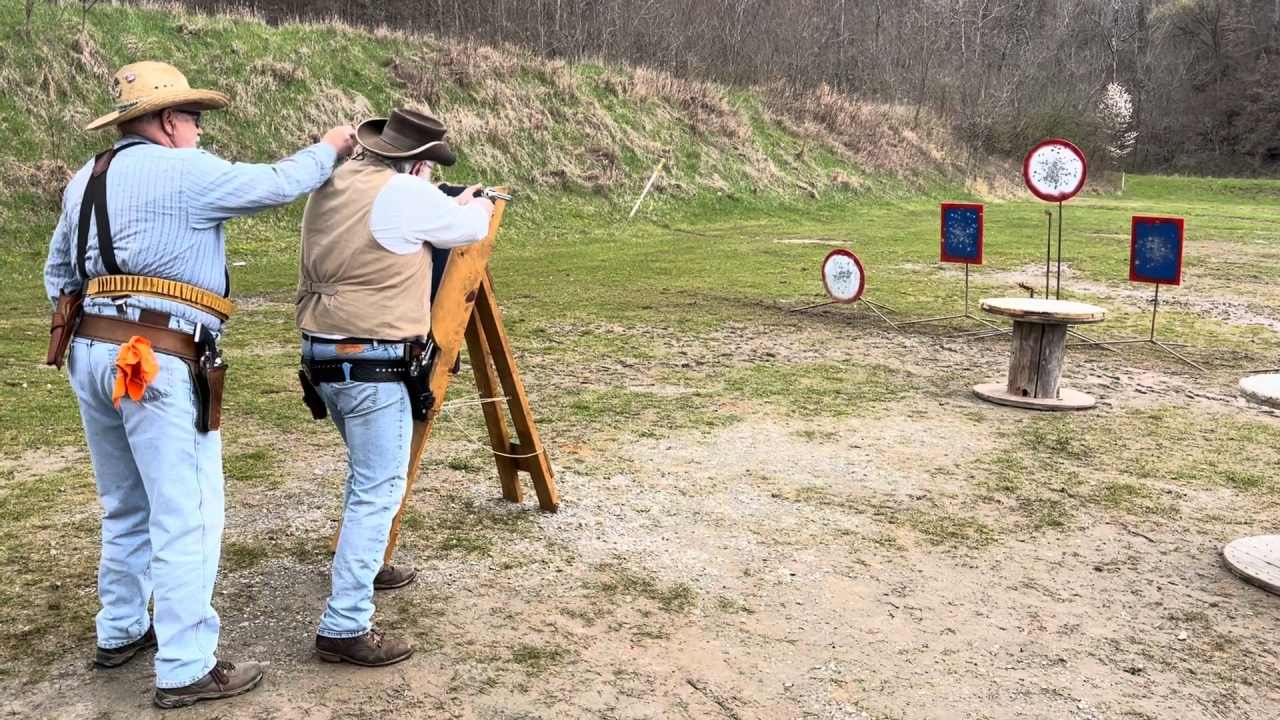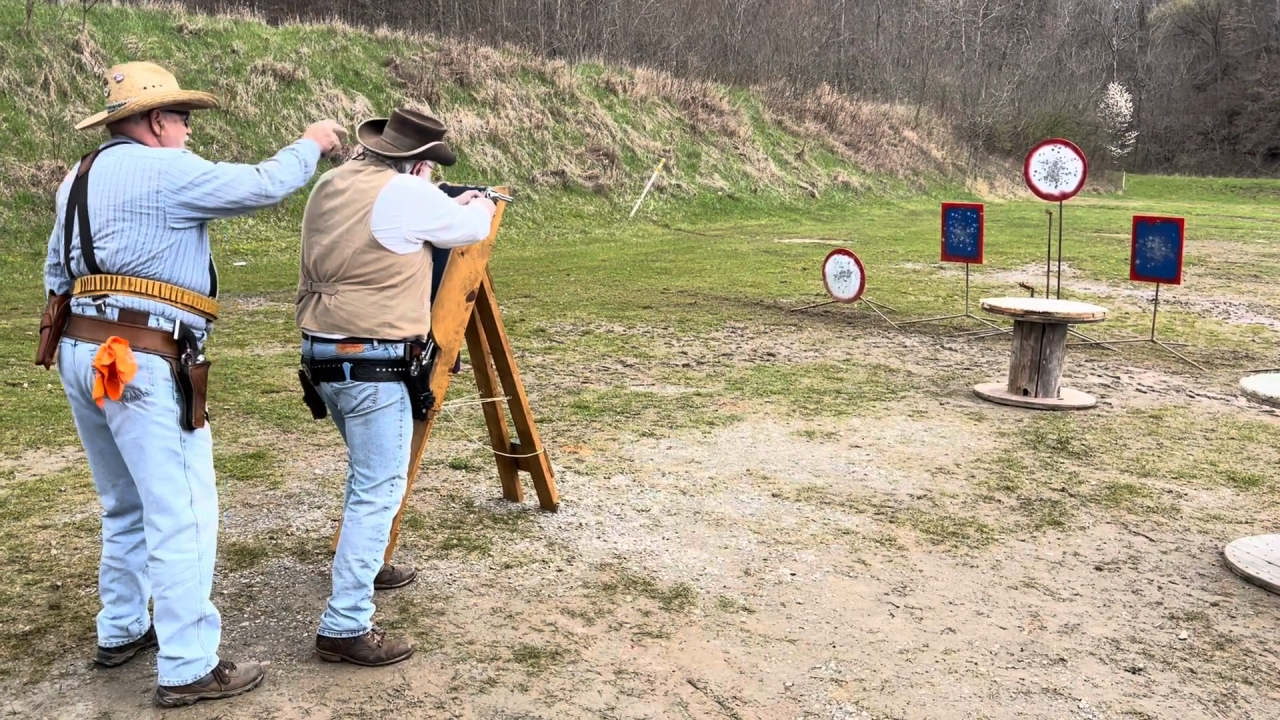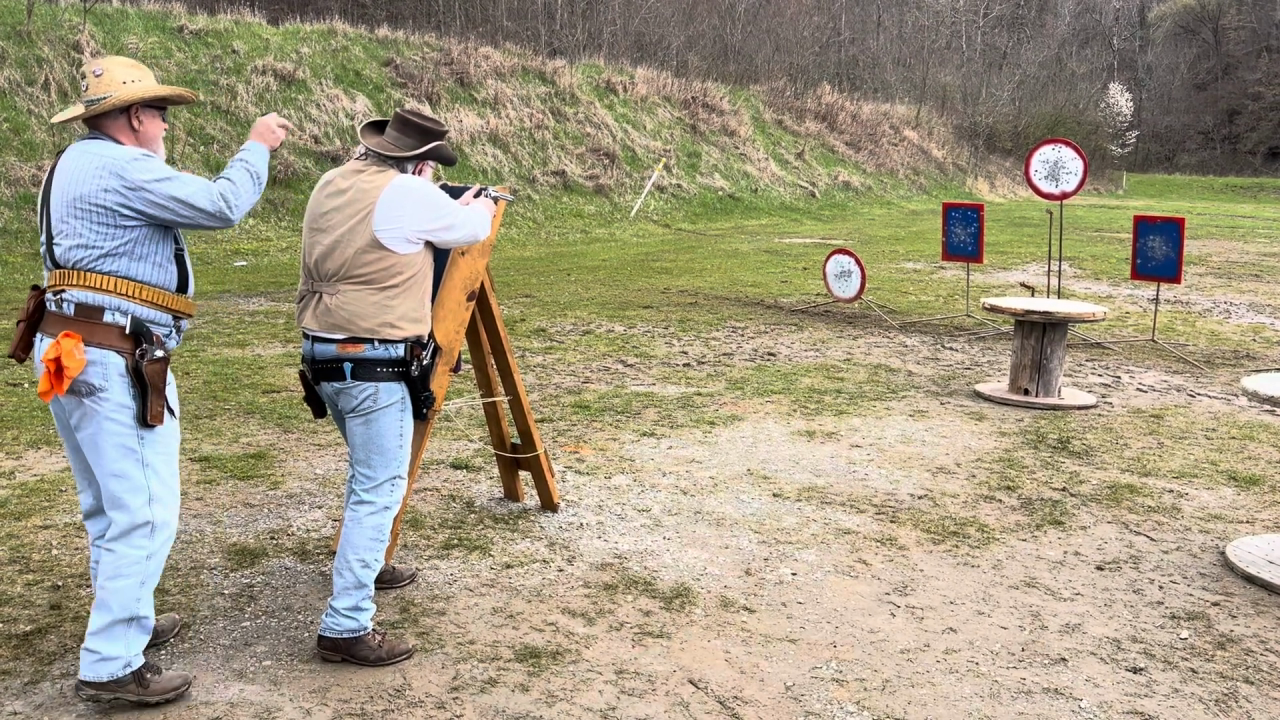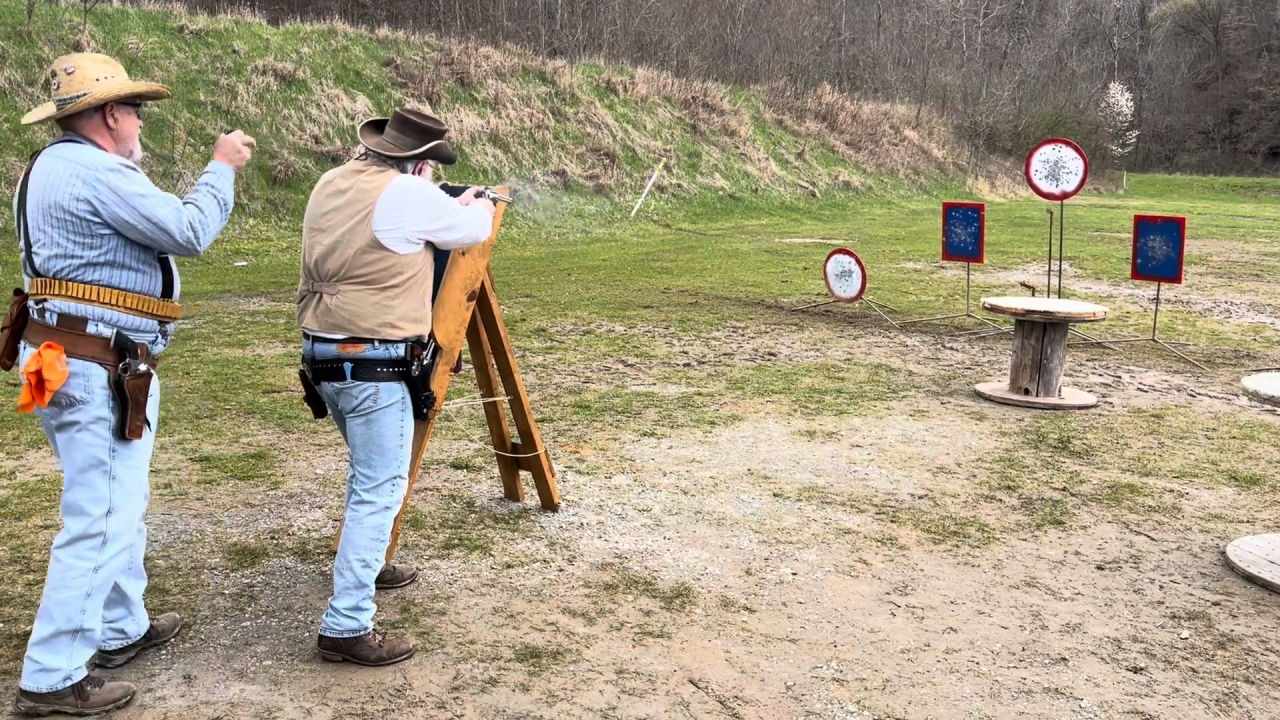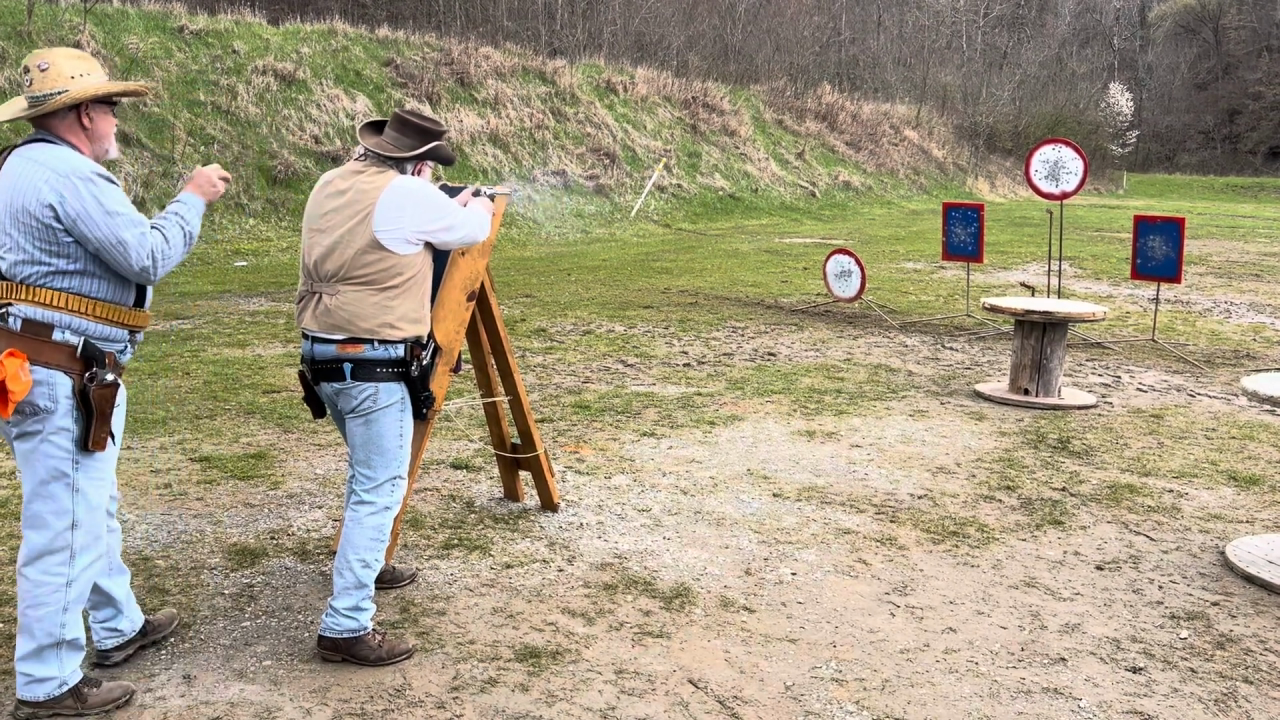
dt=0.3s
person 1, frame 1
left shoulder: (84, 180)
right shoulder: (183, 171)
left elbow: (59, 273)
right elbow: (279, 184)
right wrist: (328, 148)
left hip: (91, 352)
right hip: (159, 361)
left knee: (126, 506)
right knee: (186, 515)
left ankle: (120, 631)
right ankle: (185, 670)
person 1, frame 2
left shoulder: (81, 178)
right shoulder: (161, 170)
left elbow: (57, 271)
right elbow: (263, 186)
right wrist: (311, 145)
left hip: (85, 352)
right hip: (146, 362)
left knee: (127, 506)
right knee: (183, 515)
left ankle: (121, 630)
right ankle: (190, 667)
person 1, frame 3
left shoulder: (71, 168)
right shoulder: (121, 167)
right elbow: (222, 204)
right wrist: (258, 145)
left hip: (68, 350)
right hip: (114, 359)
left knee: (108, 507)
right knee: (143, 511)
left ankle: (121, 630)
right ankle: (111, 666)
person 1, frame 4
right shoulder: (97, 172)
right elbow: (189, 233)
right wrist: (221, 165)
left hip: (56, 357)
right hip: (97, 367)
left knee: (116, 507)
right knee: (97, 523)
left ankle: (122, 629)
person 1, frame 5
right shoulder: (69, 178)
right elbow: (149, 258)
right wrist: (194, 198)
right hip: (64, 375)
left knee: (89, 509)
right knee: (64, 529)
left ankle: (118, 626)
person 2, frame 1
left shoulder: (330, 185)
right shoulder: (405, 194)
right elbow: (468, 229)
left wrist: (452, 203)
right wrist: (479, 206)
left hip: (324, 357)
right hip: (372, 364)
left knee: (367, 473)
right knee: (378, 491)
left ankle: (363, 566)
right ankle: (344, 627)
person 2, frame 2
left shoulder: (330, 185)
right shoulder: (404, 194)
right elbow: (470, 230)
left wrist: (451, 205)
right wrist: (479, 206)
left hip: (324, 358)
right hip: (372, 365)
left knee: (367, 473)
right knee: (378, 491)
left ankle: (364, 565)
right ankle: (344, 626)
person 2, frame 3
left shoulder: (331, 185)
right shoulder: (408, 194)
right elbow: (471, 230)
left wrist: (453, 205)
right wrist: (481, 207)
left hip: (325, 357)
right hip: (373, 365)
left knee: (368, 473)
right knee: (378, 491)
left ankle: (364, 565)
right ankle: (345, 626)
person 2, frame 4
left shoulder: (331, 184)
right shoulder: (407, 195)
right elbow: (471, 230)
left wrist: (454, 206)
right wrist: (480, 207)
left hip: (325, 357)
right hip: (373, 364)
left knee: (368, 473)
right knee: (379, 491)
left ankle: (365, 566)
right ankle: (346, 626)
person 2, frame 5
left shoulder: (330, 185)
right shoulder: (407, 195)
right elbow: (469, 230)
left wrist: (451, 204)
right wrist: (480, 206)
left hip: (324, 357)
right hip: (372, 365)
left knee: (368, 474)
right knee: (379, 490)
left ankle: (365, 565)
right ankle: (346, 626)
